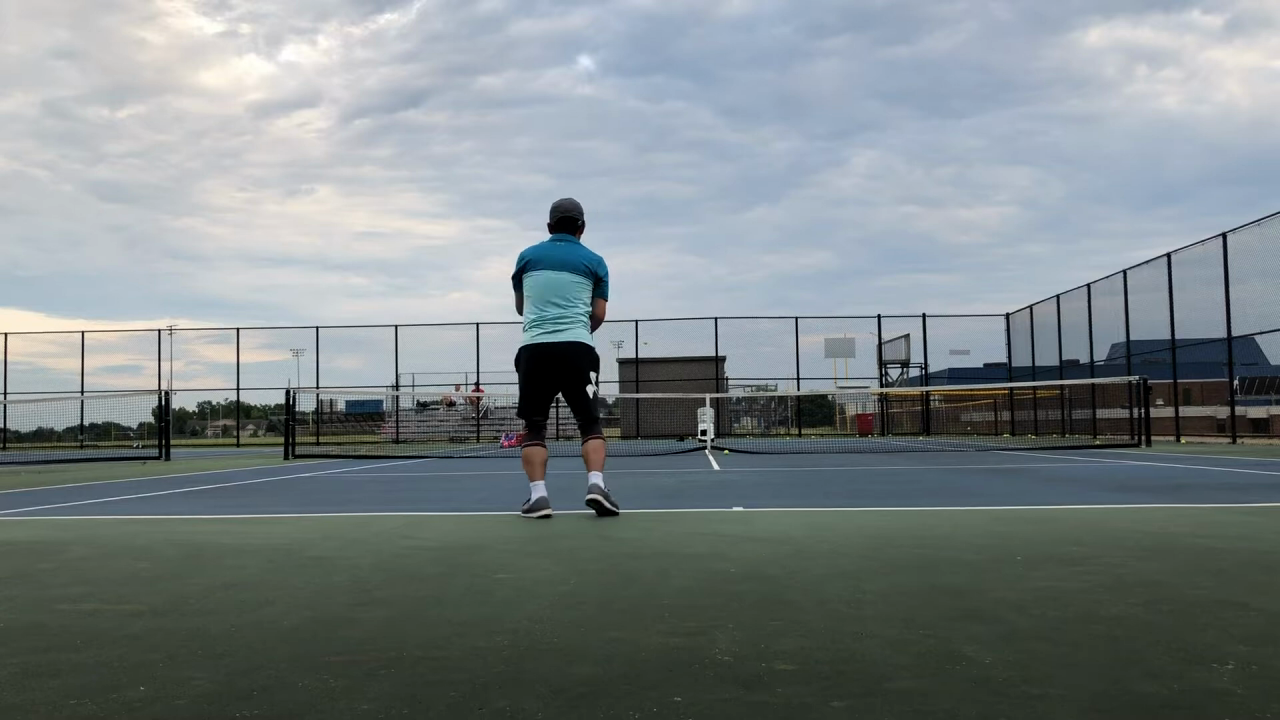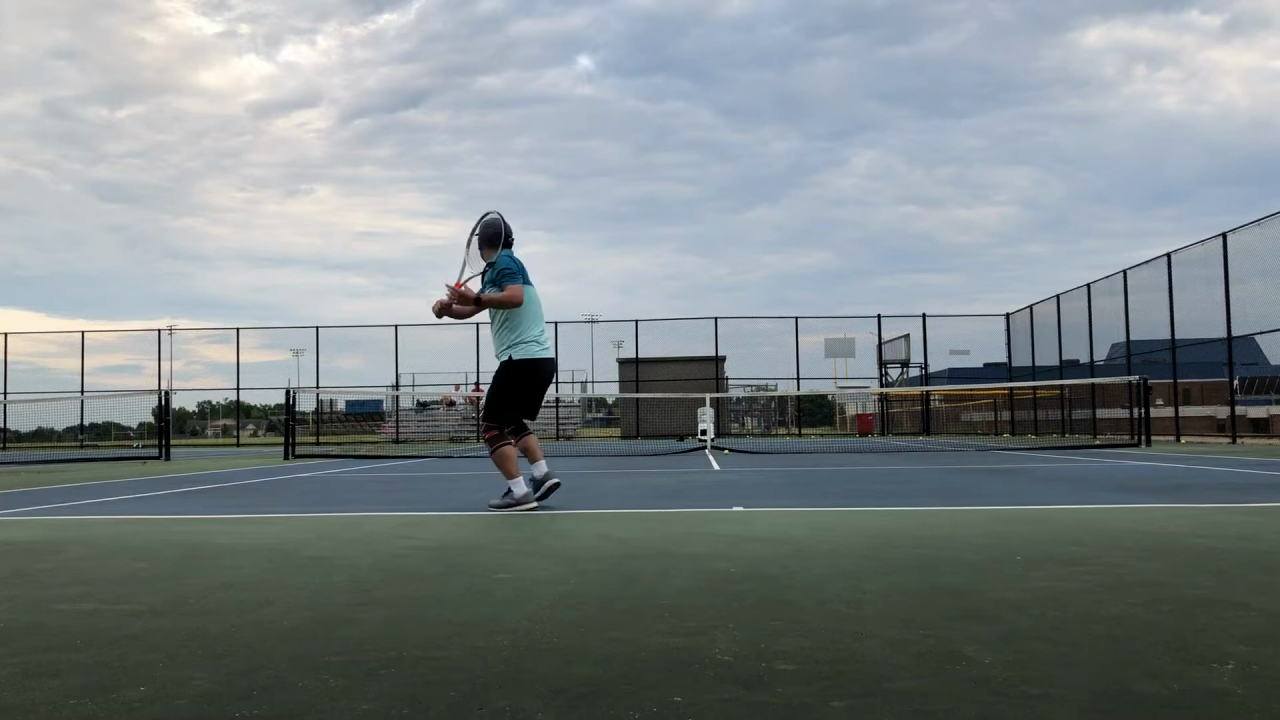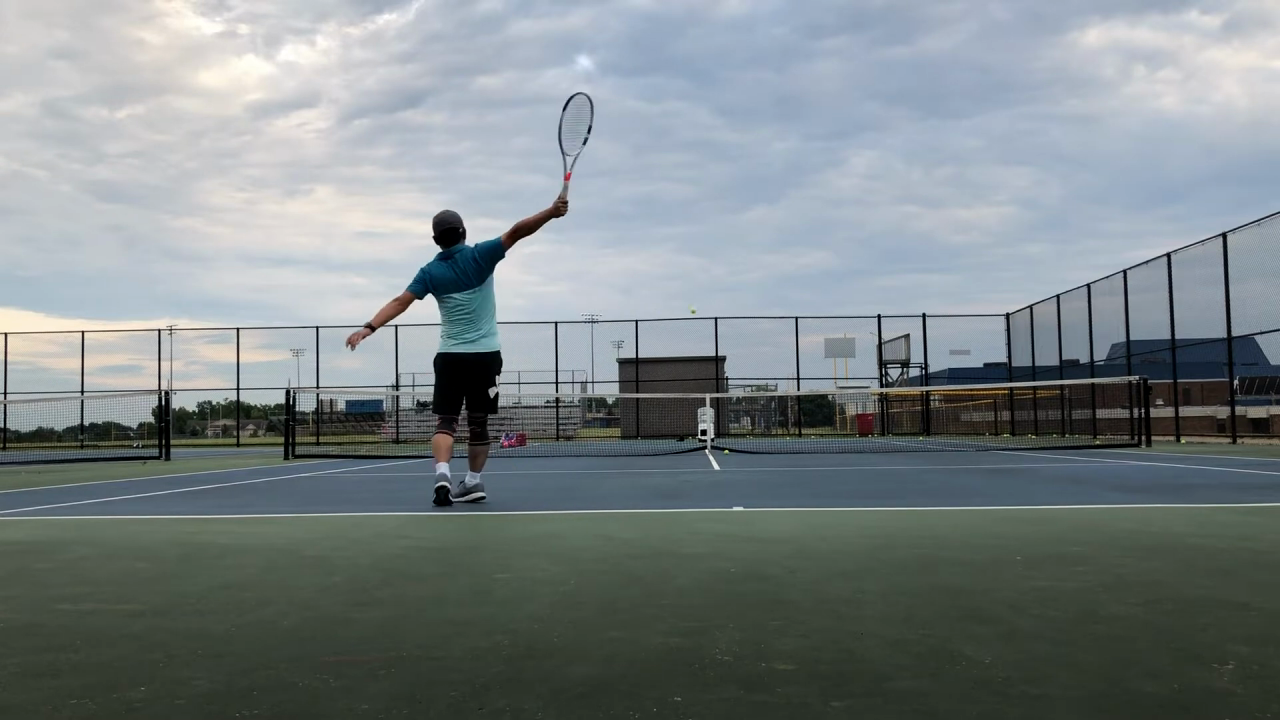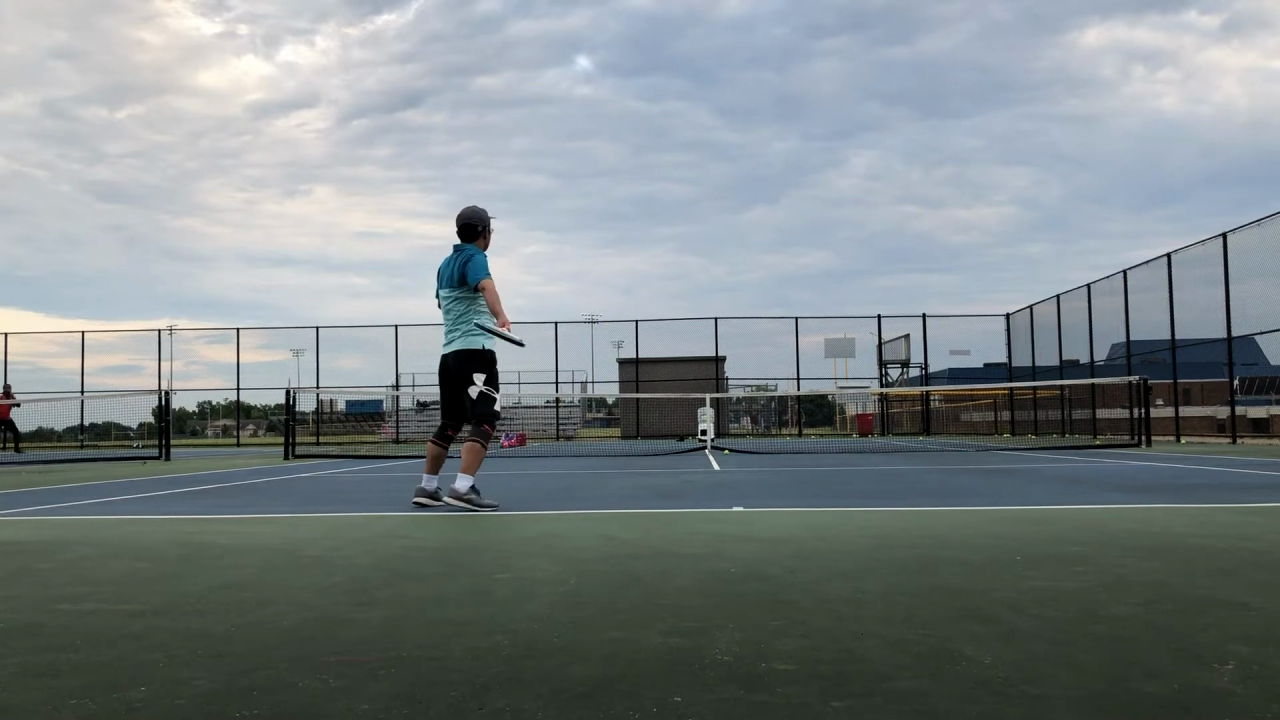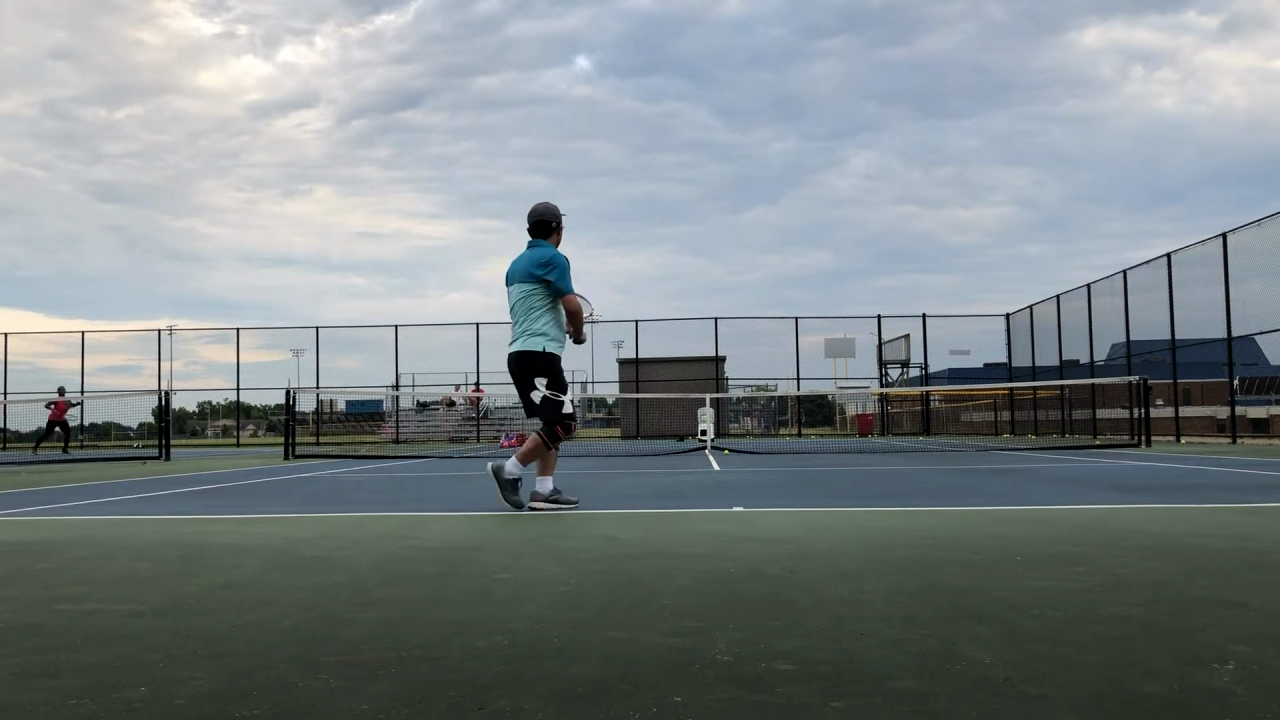
dt=0.7s
person 1, frame 1
left shoulder: (528, 255)
right shoulder: (594, 261)
right elbow: (598, 315)
left hip: (535, 349)
right hip: (576, 348)
left knee: (534, 426)
right knee: (590, 423)
left ankle: (538, 496)
right ankle: (596, 486)
person 1, frame 2
left shoulder: (505, 263)
right shoulder: (498, 270)
left elbow: (516, 297)
right elbow: (469, 309)
left wrist: (476, 297)
right wrist: (446, 306)
left hip: (521, 361)
right hip: (542, 361)
left knee: (493, 427)
right knee: (514, 422)
left ankle: (519, 492)
right ankle: (542, 475)
person 1, frame 3
left shoulder: (431, 272)
right shoulder: (481, 254)
left elbow: (400, 303)
right elbow: (516, 231)
left wrist: (368, 328)
right wrist: (551, 212)
left hip: (451, 356)
right hip: (486, 354)
left knee: (446, 420)
right knee: (479, 422)
left ankle: (443, 474)
right ankle: (472, 483)
person 1, frame 4
left shoulder: (446, 264)
right shoulder: (474, 258)
right elbow: (486, 286)
right wrist: (500, 315)
left hip: (450, 355)
right hip: (475, 352)
left knee: (450, 425)
right knee: (484, 422)
left ankle: (427, 487)
right ankle: (463, 489)
person 1, frame 5
left shoulder: (517, 263)
right shoulder: (553, 259)
right elbow: (571, 305)
left wrist: (561, 326)
right wrist: (578, 331)
left hip: (520, 353)
right hip: (538, 354)
left knee: (551, 423)
right knee: (561, 423)
left ankle: (545, 491)
right ankle: (508, 470)
